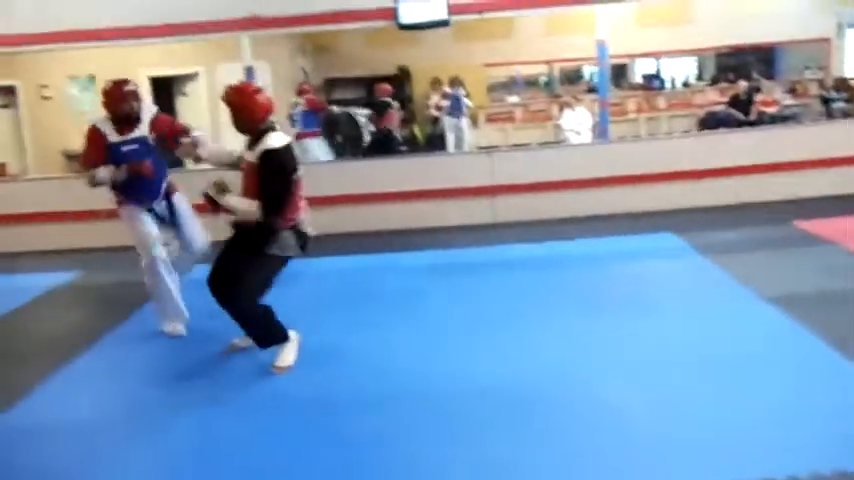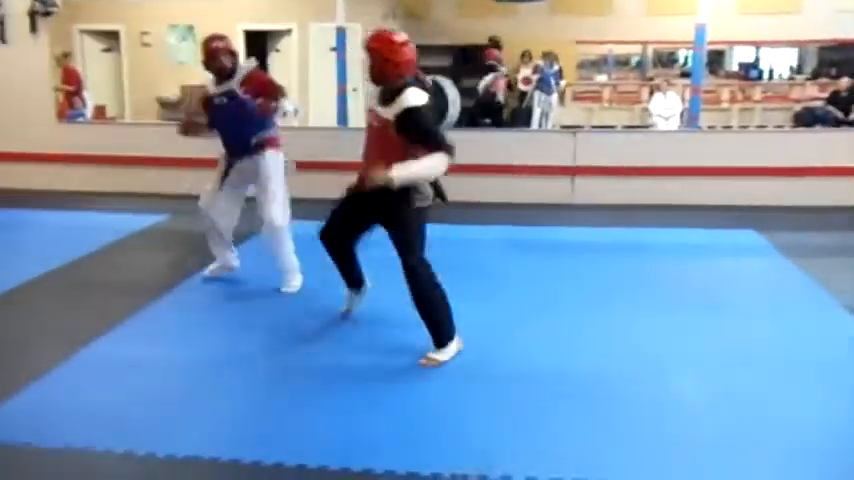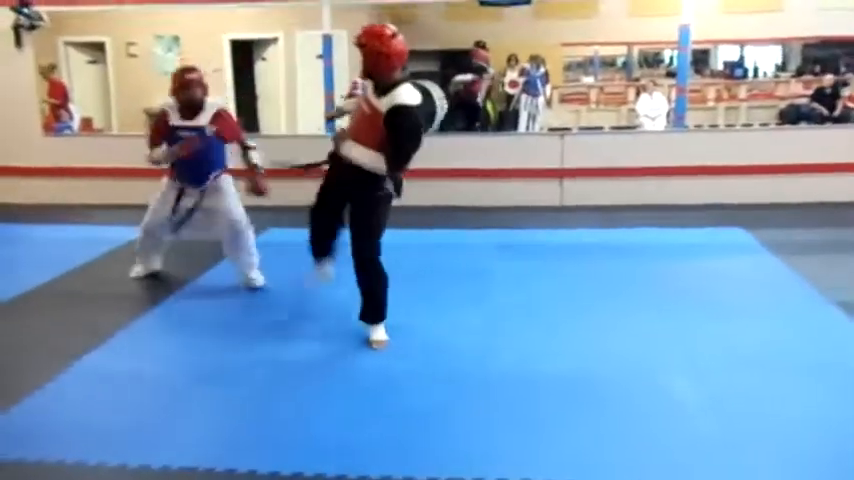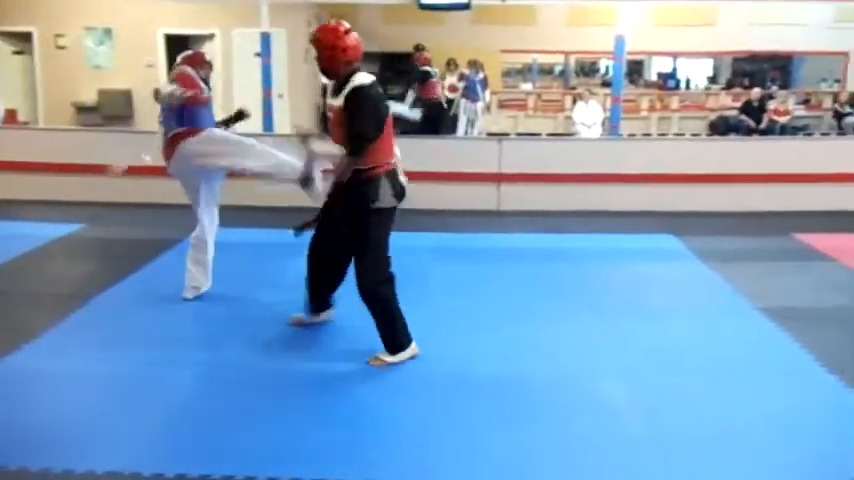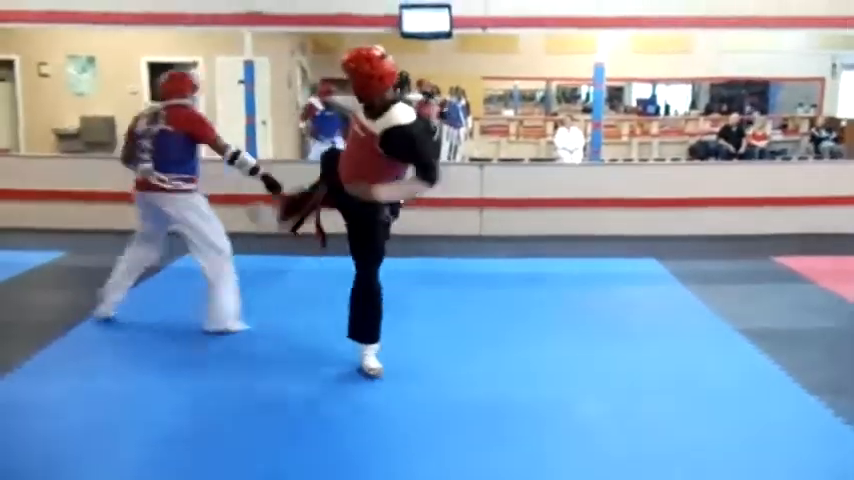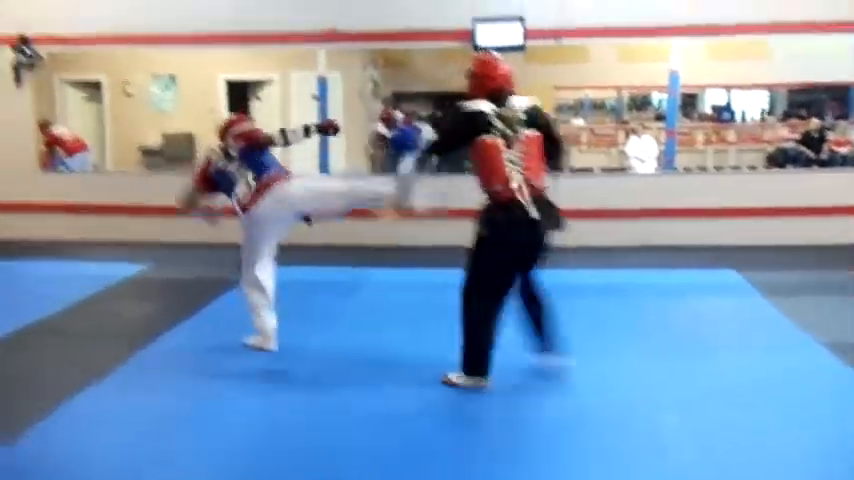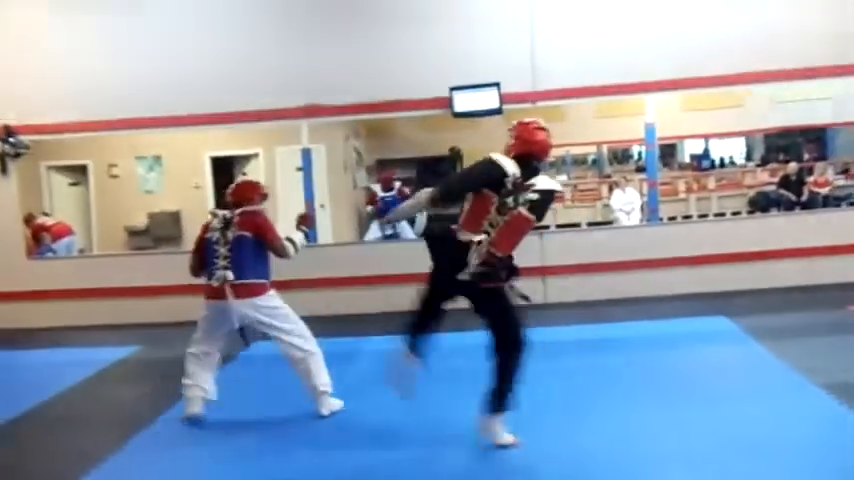
dt=0.5s
person 1, frame 1
left shoulder: (276, 152)
right shoulder: (258, 140)
left elbow: (271, 210)
left wrist: (224, 199)
left hip: (276, 236)
right hip: (254, 229)
left knee: (243, 300)
right knee: (220, 281)
left ankle: (284, 339)
right ankle: (254, 334)
person 1, frame 2
left shoulder: (414, 109)
right shoulder: (387, 92)
left elbow: (444, 157)
left wrist: (395, 174)
left hip: (405, 195)
right hip: (374, 186)
left knee: (414, 266)
right knee: (333, 236)
left ankle: (447, 340)
right ankle: (357, 286)
person 1, frame 3
left shoulder: (406, 108)
right shoulder: (377, 83)
left elbow: (394, 165)
left wrist: (346, 146)
right wrist: (345, 112)
left hip: (373, 182)
right hip: (344, 165)
left knee: (365, 252)
right knee: (322, 218)
left ankle: (377, 322)
right ankle: (322, 261)
person 1, frame 4
left shoulder: (365, 94)
right shoulder: (336, 89)
left elbow: (355, 151)
left hip: (374, 189)
right hip: (349, 185)
left knee: (372, 275)
right knee: (323, 249)
left ankle: (400, 345)
right ankle: (319, 308)
person 1, frame 5
left shoulder: (404, 128)
right shoulder: (370, 103)
left elbow: (429, 178)
left wrist: (370, 191)
right wrist: (332, 100)
left hip: (373, 206)
right hip: (346, 179)
left knee: (366, 275)
right knee: (312, 197)
left ankle: (368, 350)
right ankle: (287, 213)
person 1, frame 6
left shoulder: (470, 116)
right shoulder: (531, 111)
left elbow: (433, 154)
right elbow: (557, 156)
left hip: (504, 217)
right hip: (538, 213)
left knee: (480, 294)
right knee: (525, 283)
left ankle: (474, 373)
right ankle: (549, 350)
person 1, frame 7
left shoulder: (495, 167)
right shoulder: (547, 187)
left elbow: (439, 191)
left wrist: (399, 211)
left hip: (453, 252)
right hip: (486, 273)
left knee: (432, 305)
right knee: (510, 345)
left ankle: (412, 355)
right ankle: (493, 423)
person 2, frame 1
left shoulder: (154, 120)
right shoulder: (100, 133)
left elbow: (185, 133)
right elbow: (93, 176)
left wrist: (188, 144)
right wrist: (128, 171)
left hip: (164, 194)
right hip: (134, 205)
left knee: (197, 246)
right knee: (155, 256)
right ankle: (174, 316)
person 2, frame 2
left shoulder: (253, 77)
right shoulder: (212, 89)
left elbow: (286, 99)
right elbow: (211, 123)
left wrist: (272, 107)
right wrist: (196, 125)
left hip: (264, 154)
right hip: (236, 159)
left knee: (272, 215)
right knee: (211, 206)
left ankle: (292, 273)
right ankle: (226, 260)
person 2, frame 3
left shoulder: (218, 113)
right shoulder: (166, 115)
left elbow: (245, 144)
right elbow: (153, 154)
left wrist: (256, 172)
right wrist: (173, 152)
left hip: (214, 181)
right hip: (180, 182)
left knee: (236, 223)
right knee: (153, 225)
left ankle: (249, 273)
right ankle: (148, 263)
person 2, frame 4
left shoulder: (196, 94)
right shoulder: (184, 76)
right elbow: (160, 93)
left wrist: (230, 120)
right wrist: (184, 95)
left hip: (180, 159)
right hip: (192, 146)
left knee: (206, 221)
right knee: (255, 154)
left ankle: (195, 286)
right ankle: (306, 174)
person 2, frame 5
left shoulder: (144, 117)
right shoulder: (187, 115)
left elbow: (127, 158)
right elbow: (225, 149)
right wrist: (262, 173)
left hip: (147, 193)
right hip: (178, 194)
left knee: (142, 246)
right knee: (216, 248)
left ankle: (107, 304)
right ankle: (221, 317)
person 2, frame 6
left shoulder: (212, 161)
right shoulder: (245, 137)
left elbow: (188, 201)
right elbow: (272, 139)
left wrist: (207, 210)
right wrist: (314, 128)
left hip: (257, 212)
right hip: (285, 190)
left knee: (256, 275)
right knee: (350, 192)
left ankle: (265, 337)
right ankle: (394, 192)
person 2, frame 7
left shoulder: (211, 224)
right shoulder: (255, 218)
left elbow: (195, 269)
right elbow: (283, 251)
right wrist: (302, 228)
left hip: (218, 301)
right hip: (256, 298)
left knee: (202, 350)
right knee: (302, 343)
left ankle: (195, 404)
right ankle: (325, 400)
